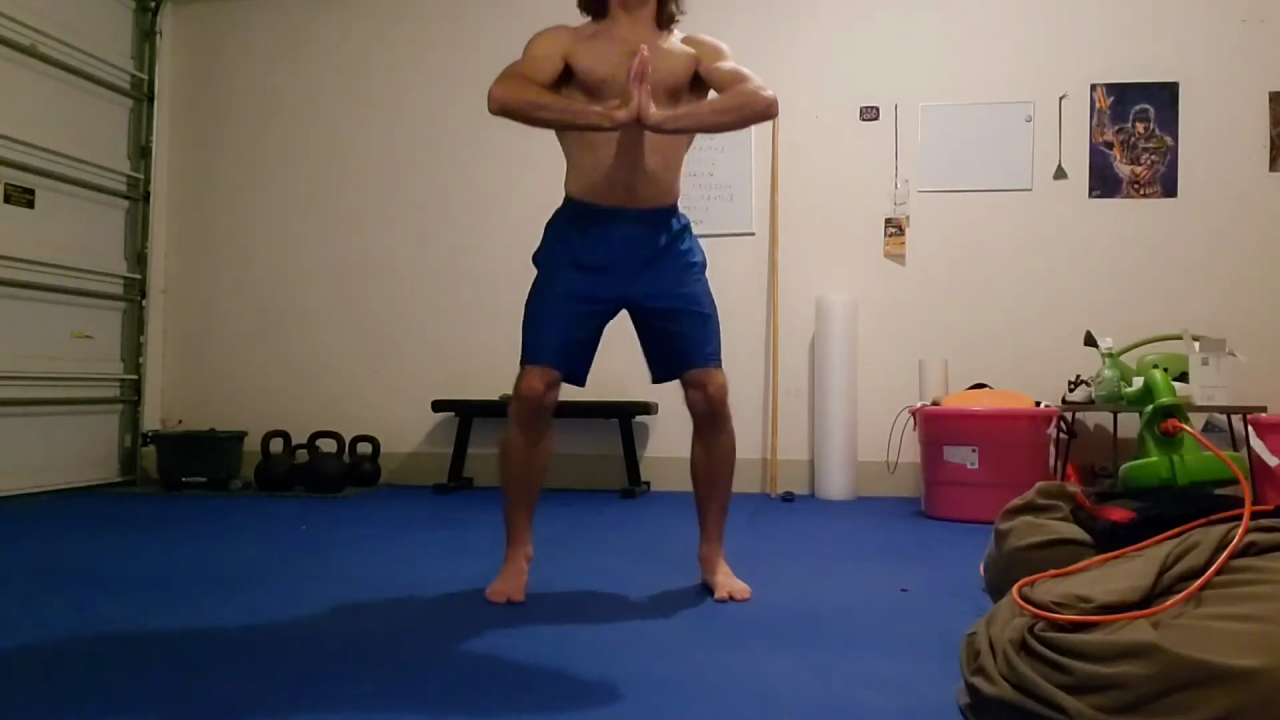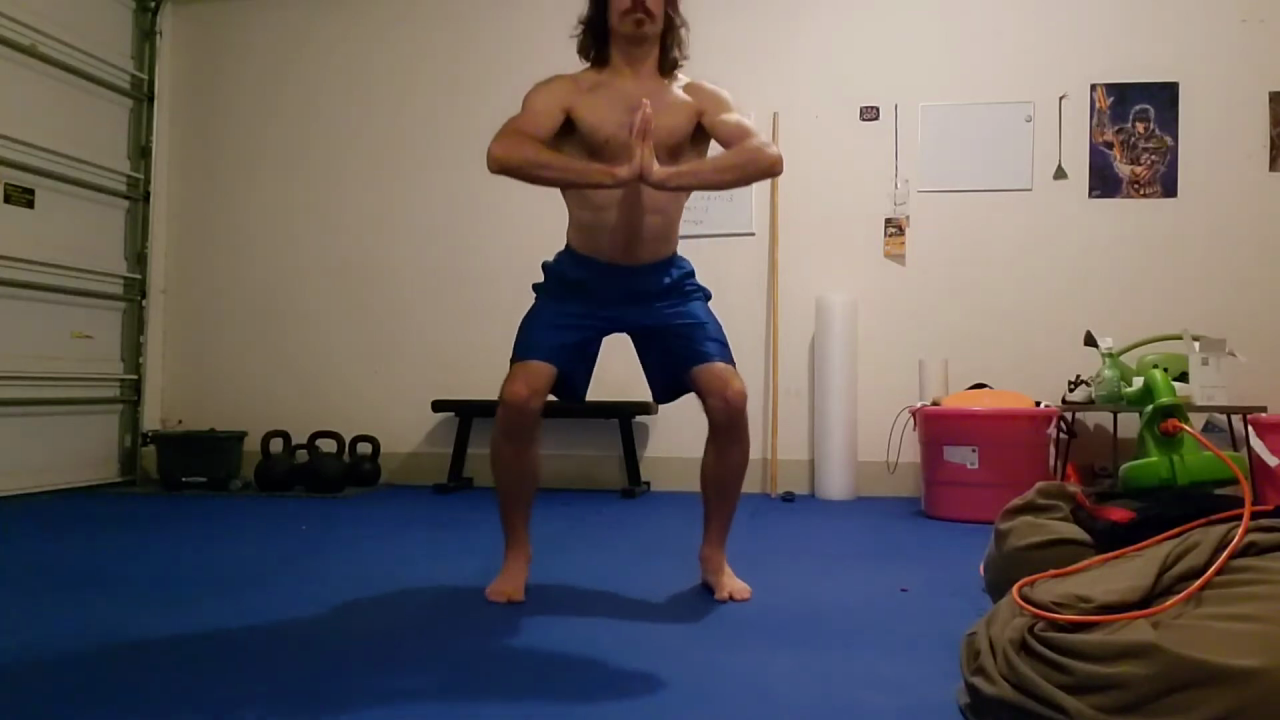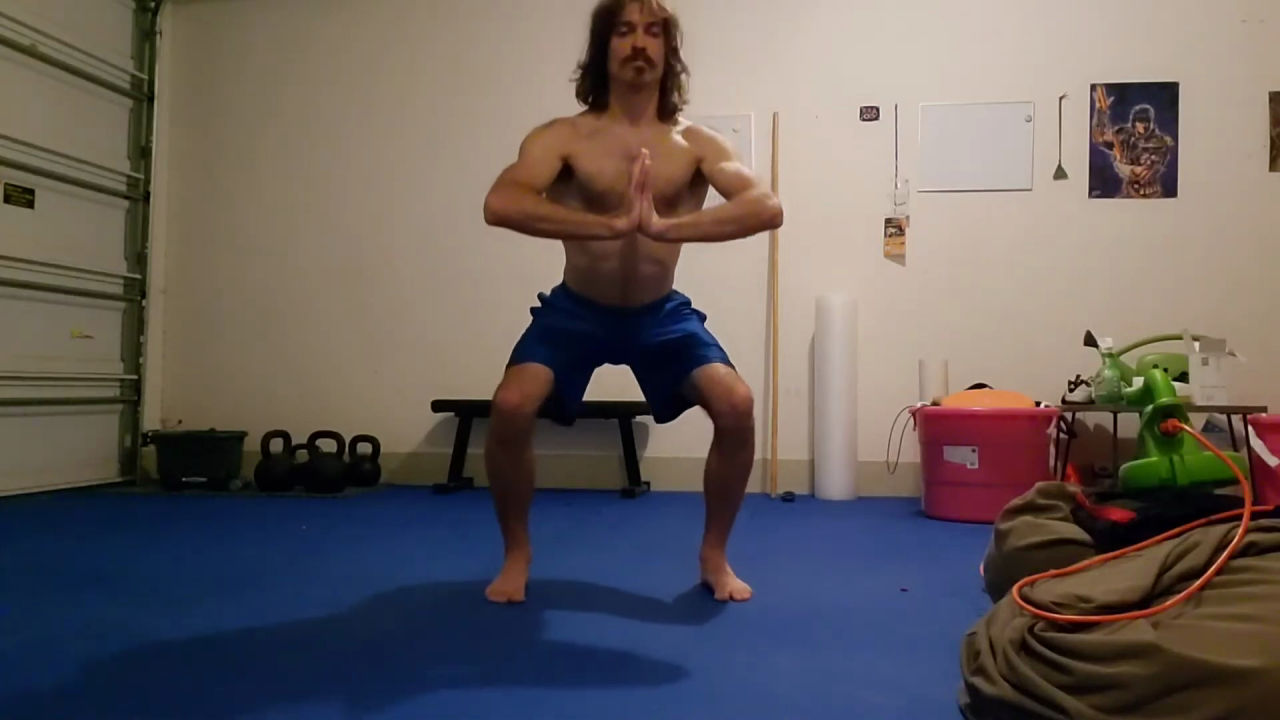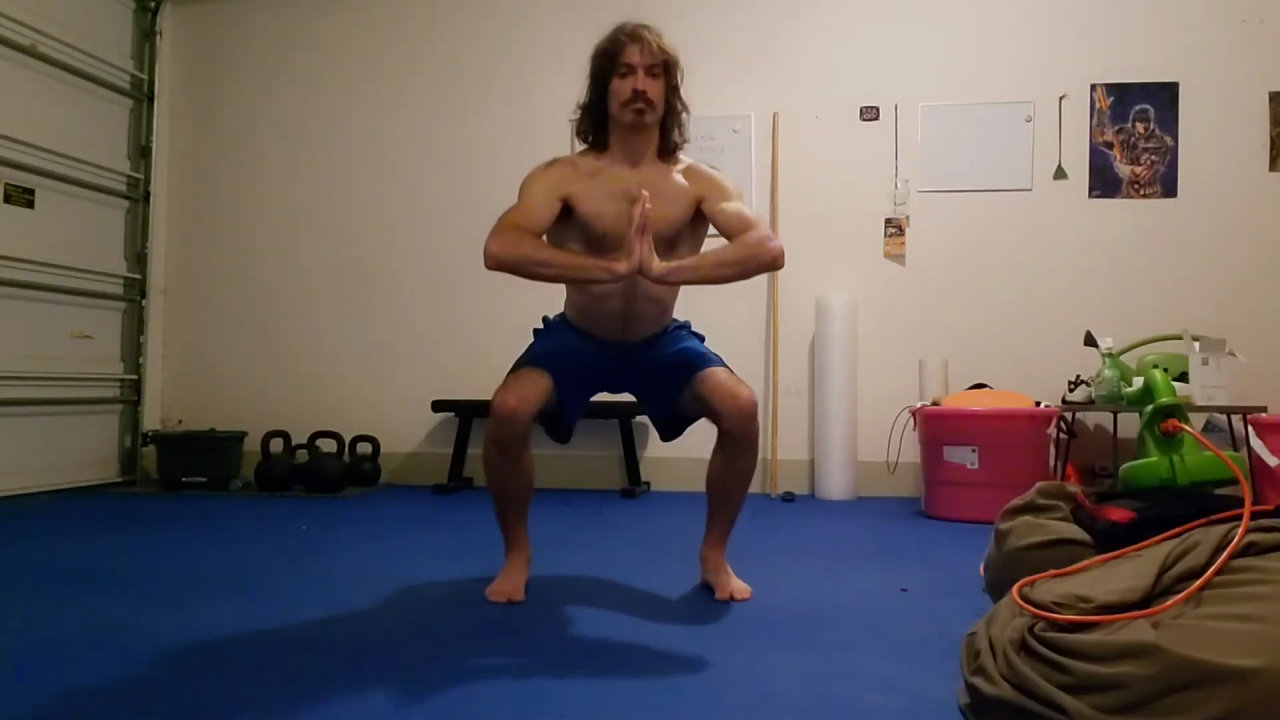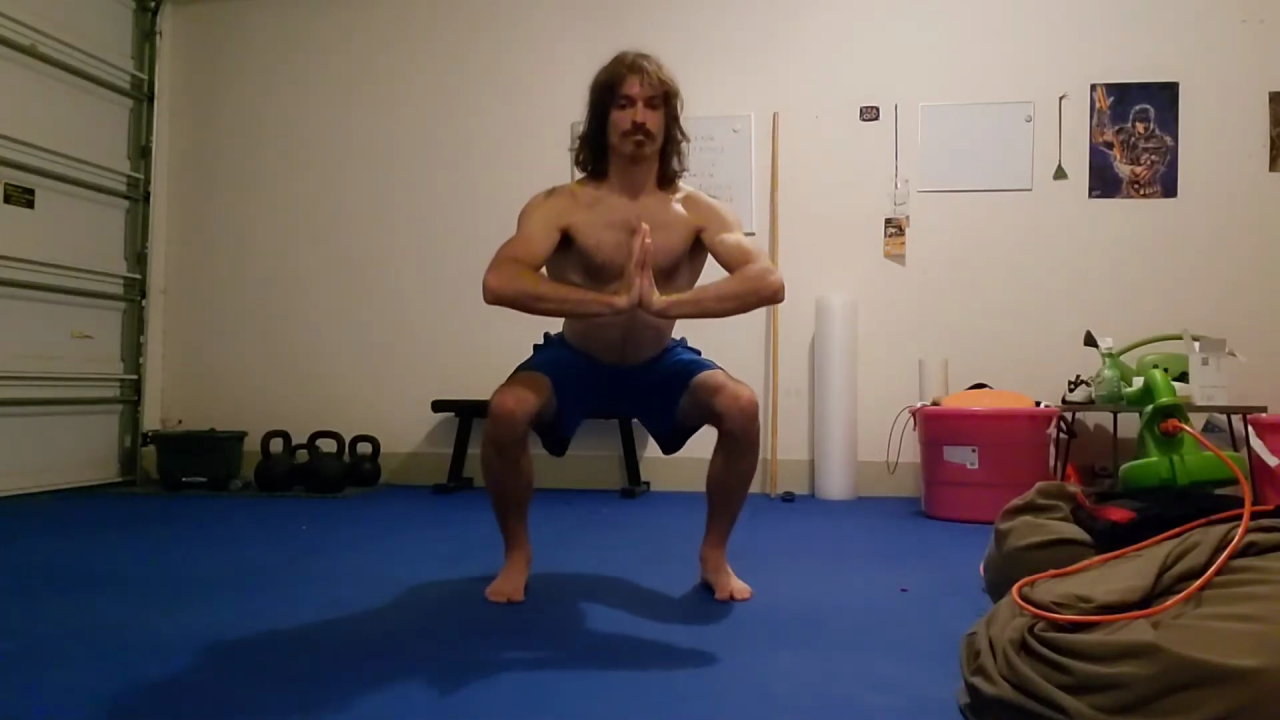
dt=0.5s
person 1, frame 1
left shoulder: (696, 50)
left elbow: (763, 100)
right elbow: (503, 95)
left wrist: (663, 119)
right wrist: (611, 116)
left hip: (663, 241)
right hip: (581, 239)
left knee: (709, 394)
right knee: (533, 392)
left ankle: (713, 553)
right ankle: (518, 553)
person 1, frame 2
left shoulder: (699, 98)
right shoulder: (564, 92)
left elbow: (767, 157)
right elbow: (502, 153)
left wrist: (667, 175)
right wrist: (616, 172)
left hip: (664, 282)
right hip: (579, 279)
left knee: (728, 400)
right knee: (518, 399)
left ankle: (714, 554)
right ankle: (517, 554)
person 1, frame 3
left shoulder: (696, 143)
right shoulder: (562, 137)
left elbow: (767, 207)
right elbow: (499, 204)
left wrist: (665, 226)
right wrist: (613, 224)
left hip: (661, 313)
right hip: (575, 311)
left knee: (736, 405)
right knee: (511, 406)
left ankle: (714, 554)
right ankle: (517, 553)
person 1, frame 4
left shoulder: (698, 182)
right shoulder: (560, 177)
left elbow: (769, 250)
right elbow: (500, 249)
left wrist: (666, 270)
right wrist: (614, 267)
left hip: (661, 341)
right hip: (575, 339)
left knee: (739, 408)
right knee: (509, 411)
left ankle: (714, 555)
right ankle: (517, 553)
person 1, frame 5
left shoulder: (698, 211)
right shoulder: (559, 206)
left elbow: (769, 283)
right elbow: (499, 283)
left wrist: (666, 303)
right wrist: (613, 300)
left hip: (659, 363)
right hip: (574, 360)
left knee: (740, 408)
right knee: (506, 411)
left ankle: (714, 554)
right ankle: (517, 552)
